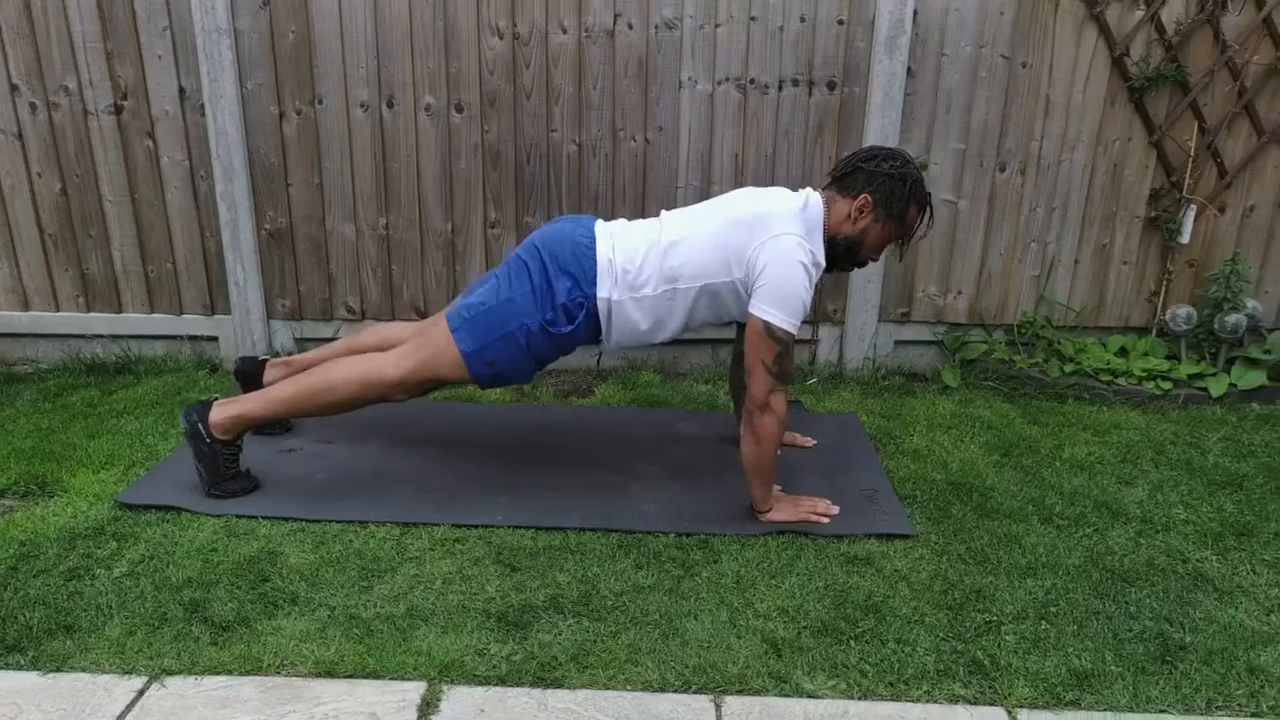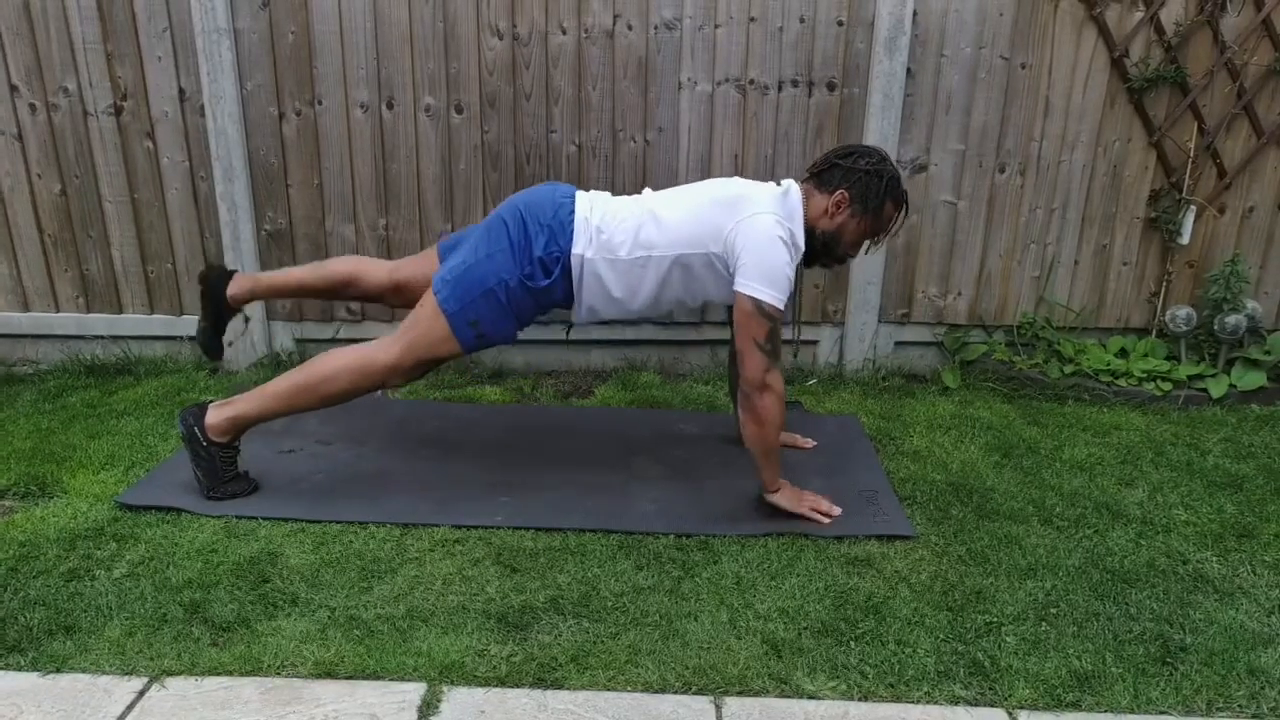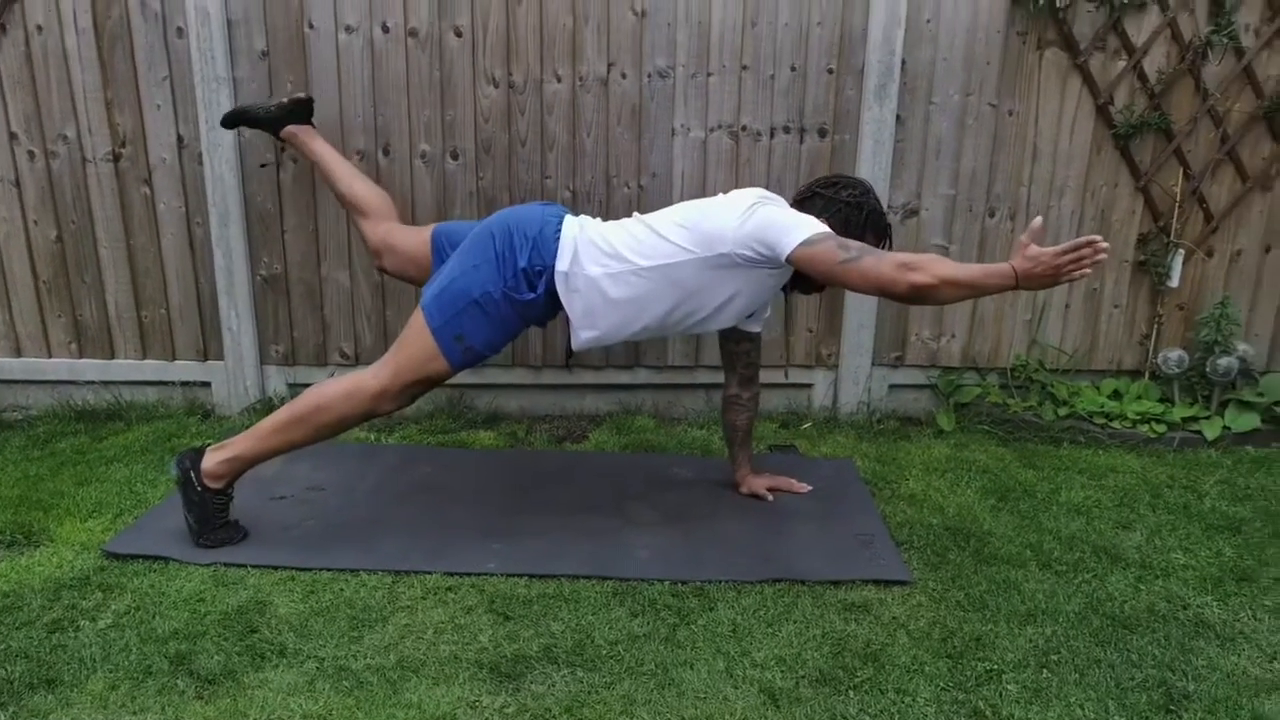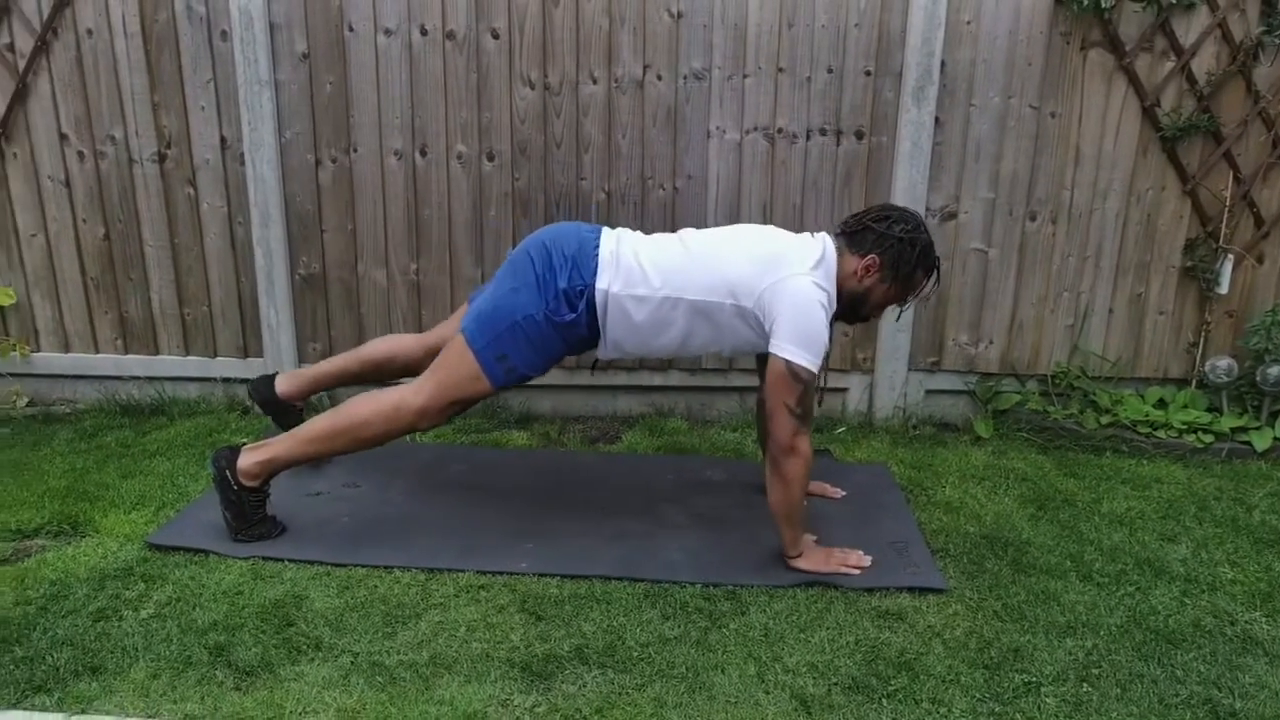
dt=1s
person 1, frame 1
left shoulder: (784, 212)
right shoulder: (793, 258)
left elbow: (748, 362)
right elbow: (765, 389)
left wrist: (758, 425)
right wrist: (767, 500)
left hip: (577, 252)
right hip: (572, 290)
left knee: (423, 337)
right knee: (411, 372)
left ankle: (273, 373)
right ankle: (224, 421)
person 1, frame 2
left shoulder: (765, 207)
right shoulder: (771, 236)
left elbow: (746, 357)
right elbow: (759, 373)
left wrist: (757, 422)
right wrist: (775, 485)
left hip: (554, 222)
right hip: (545, 246)
left knee: (386, 280)
right knee: (399, 356)
left ankle: (236, 289)
right ankle: (219, 422)
person 1, frame 3
left shoulder: (757, 277)
right shoulder: (769, 224)
left elbow: (741, 376)
right elbow: (905, 280)
left wrist: (744, 470)
right wrist: (1016, 274)
left hip: (536, 253)
right hip: (531, 258)
left knee: (388, 240)
right knee: (392, 383)
left ankle: (295, 127)
right ankle: (215, 468)
person 1, frame 4
left shoulder: (797, 260)
right shoulder: (807, 297)
left elbow: (771, 403)
right elbow: (789, 435)
left wrist: (786, 475)
right wrist: (799, 548)
left hip: (572, 259)
right hip: (568, 282)
left knee: (429, 348)
right knee: (429, 399)
left ankle: (286, 388)
right ankle: (251, 465)
